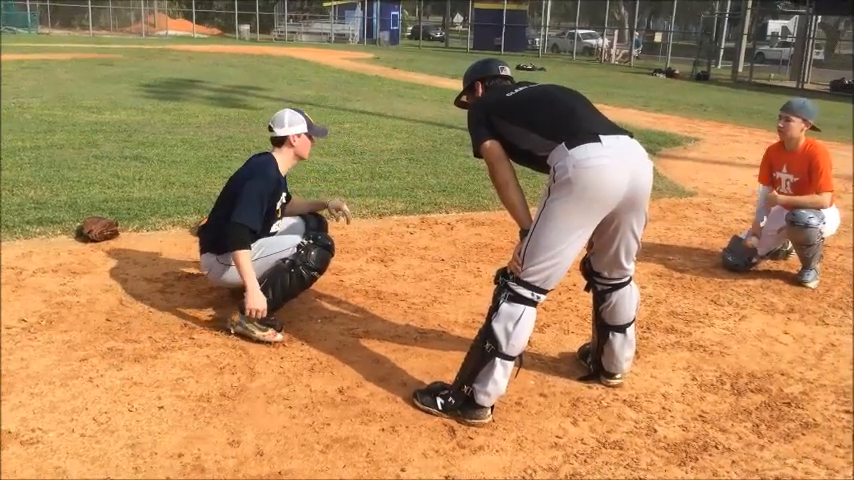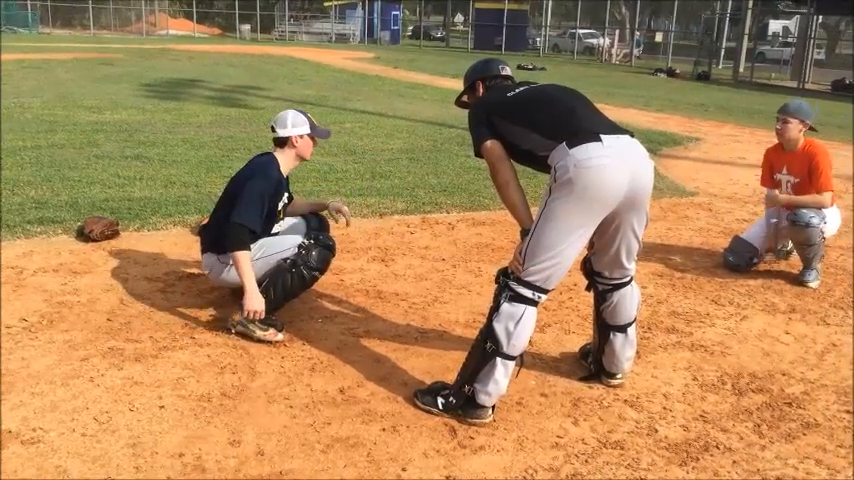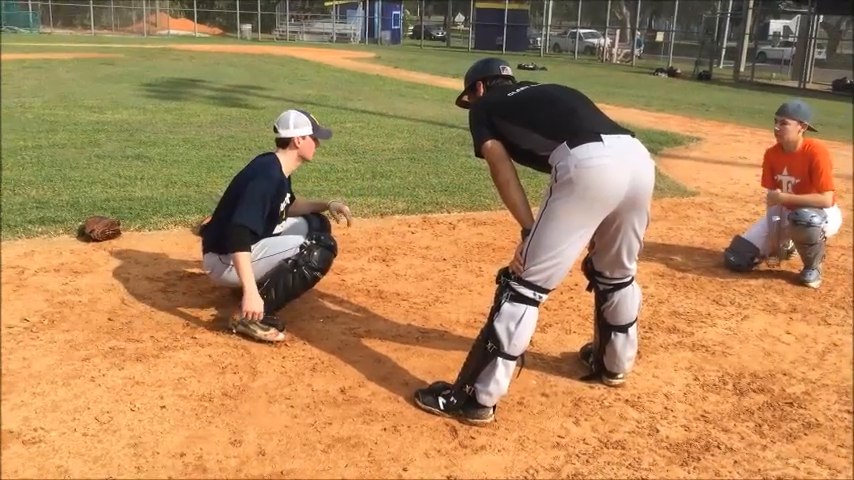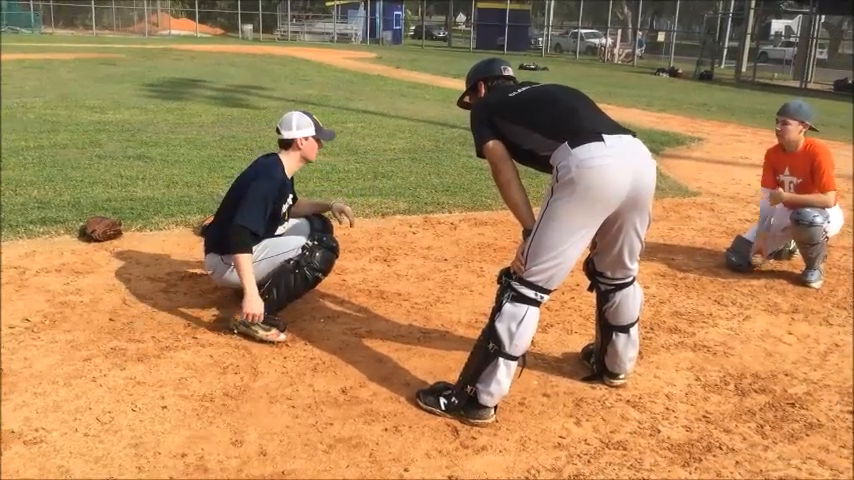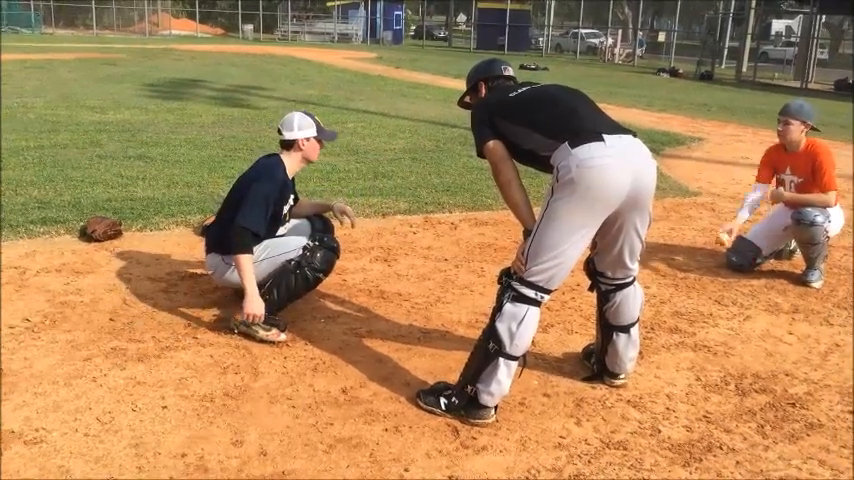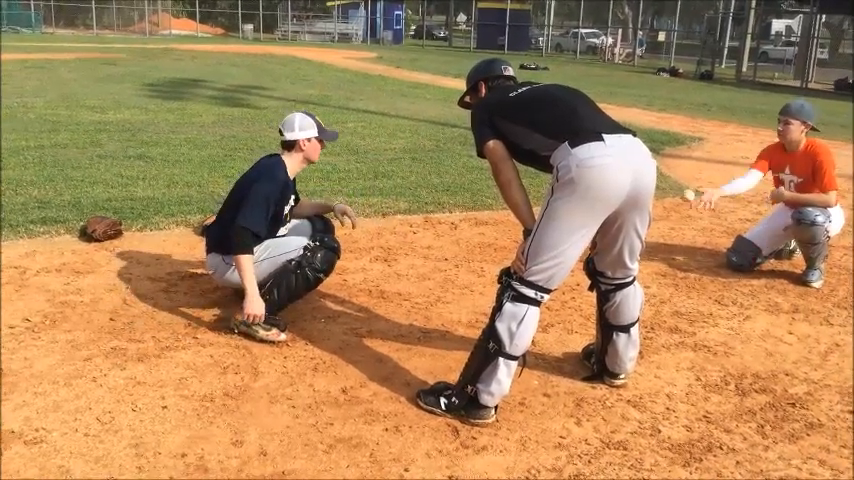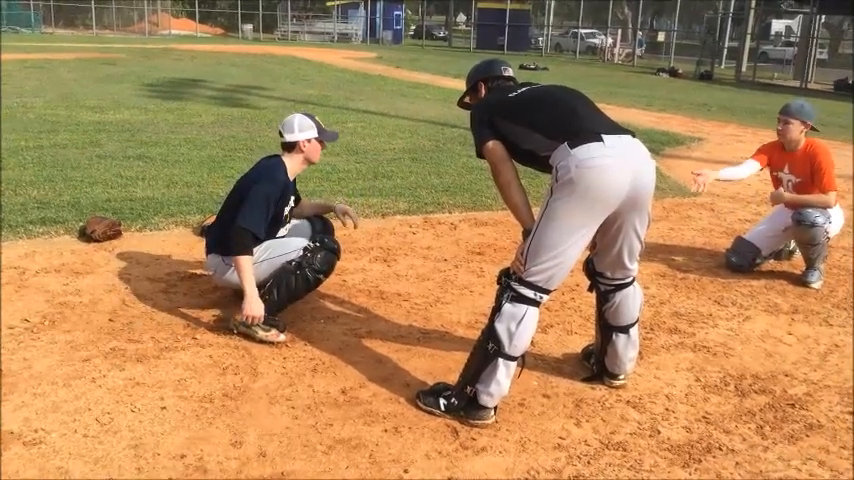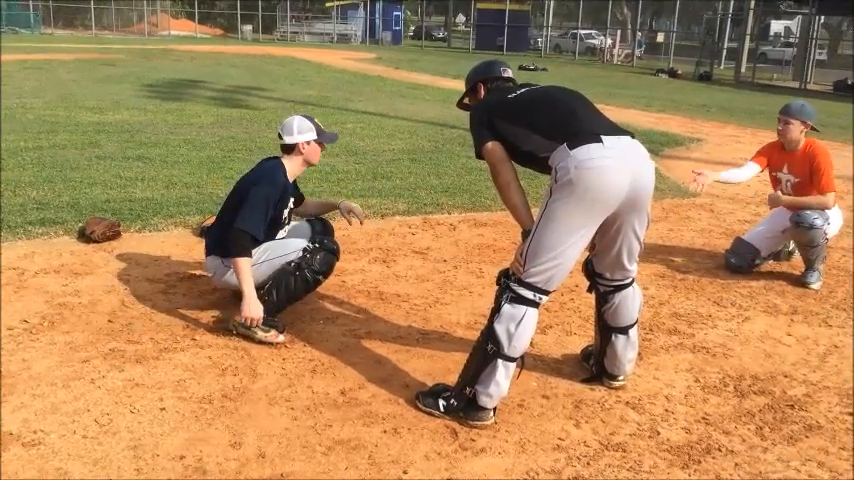
dt=0.1s
person 1, frame 1
left shoulder: (483, 106)
right shoulder: (548, 93)
left elbow: (500, 166)
left wrist: (528, 232)
right wrist: (585, 227)
left hip: (589, 167)
right hip: (636, 160)
left knee: (522, 285)
right knee: (614, 273)
left ankle: (473, 397)
right ankle: (611, 363)
person 1, frame 2
left shoulder: (483, 106)
right shoulder: (548, 93)
left elbow: (501, 167)
left wrist: (528, 231)
left hip: (590, 166)
right hip: (637, 159)
left knee: (523, 285)
right knee: (616, 273)
left ankle: (474, 397)
right ankle: (611, 364)
person 1, frame 3
left shoulder: (484, 106)
right shoulder: (550, 93)
left elbow: (502, 168)
left wrist: (530, 231)
left hip: (589, 167)
right hip: (638, 159)
left knee: (525, 285)
right knee: (616, 272)
left ankle: (475, 398)
right ankle: (613, 363)
person 1, frame 4
left shoulder: (486, 107)
right shoulder: (551, 93)
left elbow: (504, 168)
left wrist: (531, 232)
left hip: (591, 166)
right hip: (640, 158)
left knee: (526, 284)
right knee: (618, 272)
left ankle: (476, 398)
right ankle: (614, 364)
person 1, frame 5
left shoulder: (486, 107)
right shoulder: (551, 93)
left elbow: (504, 168)
left wrist: (531, 231)
left hip: (591, 166)
right hip: (640, 159)
left knee: (526, 284)
right knee: (618, 273)
left ankle: (475, 398)
right ankle: (615, 364)
person 1, frame 6
left shoulder: (486, 107)
right shoulder: (551, 93)
left elbow: (504, 168)
left wrist: (531, 231)
left hip: (591, 166)
right hip: (640, 158)
left knee: (526, 284)
right knee: (619, 273)
left ankle: (476, 398)
right ankle: (615, 363)
person 1, frame 7
left shoulder: (485, 107)
right shoulder: (551, 93)
left elbow: (503, 168)
left wrist: (531, 232)
left hip: (591, 166)
right hip: (638, 159)
left knee: (526, 285)
right knee: (617, 272)
left ankle: (476, 398)
right ankle: (615, 364)
person 1, frame 8
left shoulder: (484, 108)
right shoulder: (548, 94)
left elbow: (502, 169)
left wrist: (530, 232)
left hip: (590, 167)
right hip: (638, 159)
left knee: (524, 286)
right knee: (617, 273)
left ankle: (475, 399)
right ankle: (614, 366)
person 2, frame 1
left shoulder: (273, 168)
right shoulder: (264, 175)
left elbow: (285, 206)
right elbow: (237, 236)
left wrist: (325, 204)
right wrist: (253, 290)
right hip: (224, 259)
left knee: (313, 224)
right knee: (319, 247)
left ankle: (263, 283)
right ankle: (249, 316)
person 2, frame 2
left shoulder: (275, 168)
right shoulder: (265, 175)
left elbow: (286, 206)
right elbow: (237, 236)
left wrist: (326, 205)
right wrist: (251, 291)
right hip: (225, 259)
left knee: (315, 225)
right knee: (320, 247)
left ankle: (264, 284)
right ankle: (249, 317)
person 2, frame 3
left shoulder: (278, 169)
right shoulder: (267, 175)
left elbow: (288, 206)
right elbow: (238, 236)
left wrist: (327, 205)
right wrist: (251, 292)
right hip: (226, 260)
left knee: (317, 225)
right knee: (322, 248)
left ankle: (261, 283)
right ankle: (250, 316)
person 2, frame 4
left shoulder: (280, 170)
right shoulder: (270, 177)
left elbow: (290, 207)
right elbow: (239, 237)
left wrist: (329, 206)
right wrist: (251, 294)
right hip: (228, 261)
left knee: (319, 226)
right knee: (324, 249)
left ankle: (263, 284)
right ankle: (251, 317)
person 2, frame 5
left shoulder: (282, 171)
right shoulder: (271, 177)
left elbow: (292, 208)
right elbow: (240, 238)
left wrist: (330, 206)
right wrist: (251, 295)
right hip: (228, 261)
left knee: (320, 227)
right knee: (324, 249)
left ankle: (263, 284)
right ankle: (254, 316)
person 2, frame 6
left shoulder: (283, 171)
right shoulder: (272, 178)
left elbow: (293, 208)
right elbow: (240, 238)
left wrist: (332, 207)
right wrist: (252, 295)
right hip: (229, 261)
left knee: (320, 227)
right knee: (325, 249)
left ankle: (265, 284)
right ankle: (255, 316)
person 2, frame 7
left shoulder: (283, 172)
right shoulder: (272, 179)
left elbow: (295, 209)
right elbow: (240, 239)
left wrist: (333, 207)
right wrist: (251, 296)
right hip: (229, 261)
left knee: (320, 228)
right knee: (325, 251)
left ankle: (264, 284)
right ankle: (255, 317)
person 2, frame 8
left shoulder: (284, 174)
right shoulder: (271, 181)
left elbow: (299, 207)
right elbow: (239, 241)
left wrist: (337, 205)
right wrist: (250, 298)
right hip: (228, 264)
left knee: (320, 230)
right knee: (324, 251)
left ankle: (263, 285)
right ankle: (252, 319)
person 3, frame 1
left shoulder: (817, 152)
right shoulder: (772, 151)
left elbow: (824, 200)
right elbow: (766, 193)
left wrist: (780, 199)
right wrist: (757, 224)
left hip: (821, 215)
right hip: (783, 212)
left knee: (801, 219)
right knee: (733, 259)
left ankle: (811, 266)
right ankle: (782, 247)
person 3, frame 2
left shoulder: (816, 152)
right shoulder: (772, 153)
left elbow: (825, 200)
right elbow: (770, 196)
left wrist: (782, 198)
right wrist: (770, 234)
left hip: (821, 215)
right hip: (784, 212)
left knee: (802, 219)
right knee: (734, 259)
left ankle: (812, 266)
right ankle: (783, 247)
person 3, frame 3
left shoulder: (816, 152)
right shoulder: (771, 154)
left elbow: (827, 199)
right elbow: (771, 198)
left wrist: (783, 198)
right wrist: (773, 237)
left hip: (823, 214)
right hip: (786, 211)
left knee: (804, 219)
right knee: (736, 259)
left ankle: (813, 265)
right ankle: (785, 247)
person 3, frame 4
left shoulder: (818, 152)
right shoulder: (772, 154)
left elbow: (829, 199)
right elbow: (768, 198)
left wrist: (786, 197)
right wrist: (761, 236)
left hip: (824, 214)
right hip: (787, 211)
left knee: (806, 219)
right knee: (737, 260)
left ankle: (815, 266)
right ankle: (786, 247)
person 3, frame 5
left shoulder: (819, 152)
right shoulder: (773, 153)
left elbow: (831, 199)
right elbow: (758, 191)
left wrist: (787, 196)
right wrist: (738, 221)
left hip: (823, 214)
right hip: (788, 211)
left knee: (809, 218)
right knee: (738, 260)
left ankle: (815, 265)
right ankle: (786, 246)
person 3, frame 6
left shoulder: (819, 152)
right shoulder: (772, 151)
left elbow: (830, 199)
right elbow: (749, 179)
left wrist: (788, 195)
right wrist: (718, 192)
left hip: (824, 214)
right hip: (788, 210)
left knee: (807, 218)
right knee: (738, 260)
left ankle: (816, 266)
right ankle: (786, 246)
person 3, frame 7
left shoulder: (818, 152)
right shoulder: (771, 149)
left elbow: (830, 200)
right elbow: (745, 169)
left wrist: (787, 197)
right wrist: (713, 175)
left hip: (824, 214)
right hip: (788, 211)
left knee: (807, 220)
right knee: (736, 260)
left ankle: (815, 266)
right ankle: (786, 246)
person 3, frame 8
left shoulder: (817, 153)
right shoulder: (771, 149)
left elbow: (828, 201)
right elbow: (745, 172)
left wrist: (785, 199)
right wrist: (712, 176)
left hip: (823, 215)
right hip: (787, 212)
left knee: (805, 221)
right knee: (736, 261)
left ankle: (814, 267)
right ankle: (786, 247)
